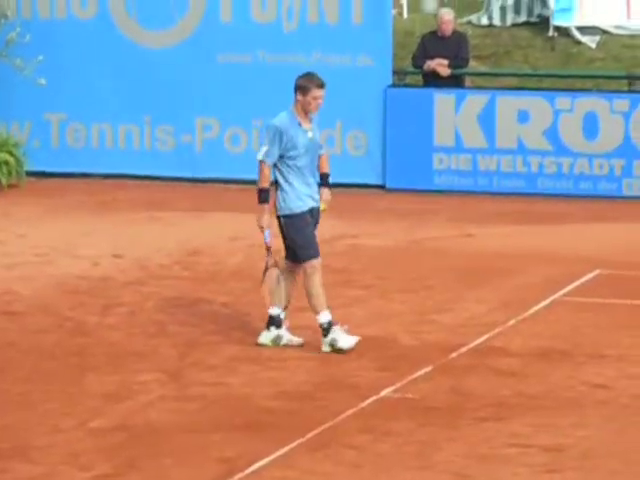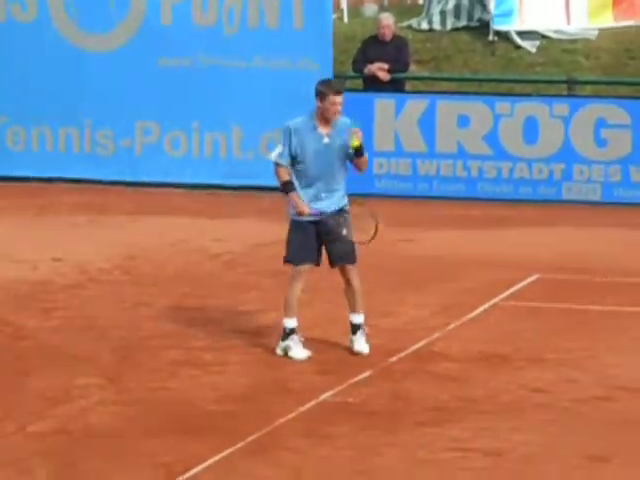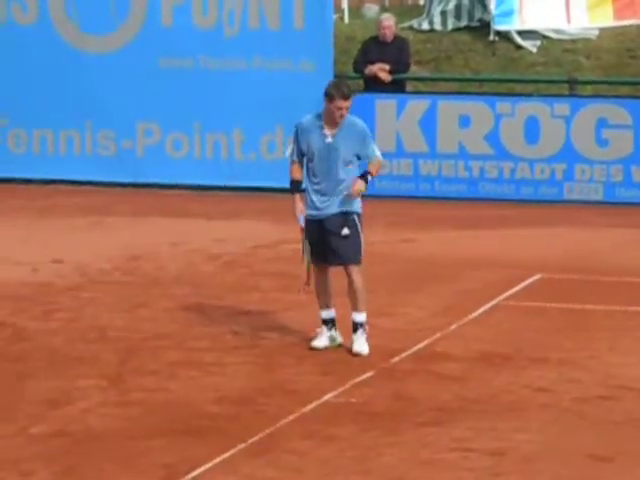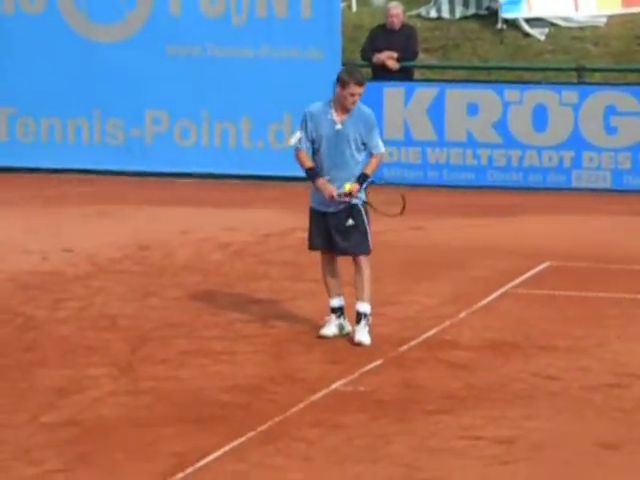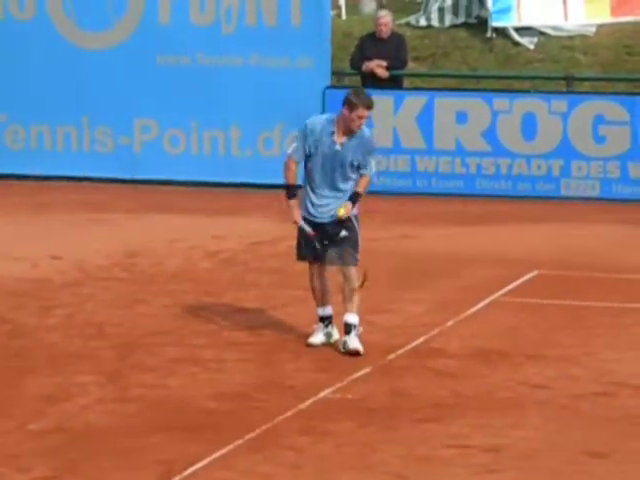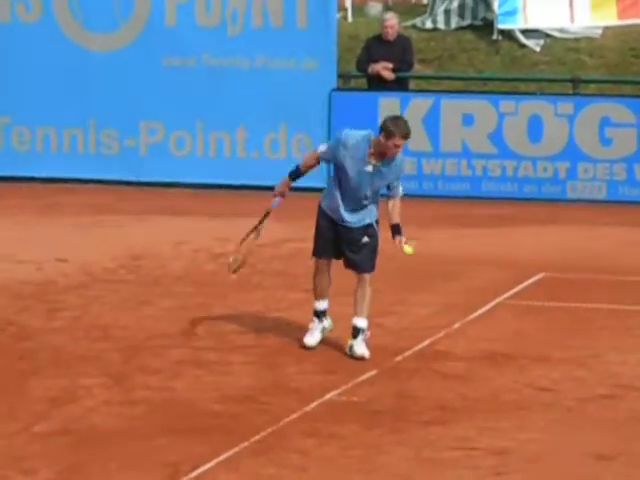
dt=0.7s
person 1, frame 1
left shoulder: (314, 123)
right shoulder: (280, 126)
right elbow: (265, 166)
left wrist: (325, 186)
right wrist: (263, 209)
left hip: (311, 204)
right hip: (293, 208)
left knee: (294, 265)
right knee: (313, 266)
left ankle: (274, 328)
right ankle: (329, 331)
person 1, frame 2
left shoulder: (345, 127)
right shoulder: (294, 129)
left elbow: (361, 167)
right elbow: (281, 166)
left wrist: (358, 149)
right wrist: (293, 197)
left hip: (336, 209)
right hip: (304, 212)
left knee: (349, 269)
right knee: (300, 271)
left ankle: (358, 331)
right ankle: (288, 337)
person 1, frame 3
left shoulder: (358, 129)
right shoulder: (304, 127)
left elbow: (376, 161)
right elbow: (296, 163)
left wrist: (363, 179)
right wrist: (297, 196)
left hip: (345, 210)
right hip: (315, 211)
left knee: (352, 268)
right knee: (319, 268)
left ankle: (360, 329)
right ankle: (329, 328)
person 1, frame 4
left shoulder: (366, 117)
right shoulder: (313, 114)
left elbow: (377, 154)
right elbow: (301, 151)
left wrist: (360, 181)
right wrist: (319, 180)
left hip: (352, 200)
right hip: (322, 200)
left knee: (360, 257)
right knee: (327, 256)
left ankle: (363, 320)
right ankle: (338, 316)
person 1, frame 5
left shoulder: (365, 139)
right shoulder: (314, 127)
left elbow: (366, 173)
right elbow: (293, 162)
left wrist: (353, 200)
right wrist: (292, 200)
left hip: (343, 212)
right hip: (311, 211)
left knee: (350, 268)
right knee: (315, 267)
left ankle: (351, 331)
right ankle: (326, 324)
person 1, frame 6
left shoulder: (396, 164)
right shoulder: (348, 141)
left elbow: (394, 198)
right elbow: (317, 157)
left wrist: (397, 232)
right wrist: (290, 179)
left hip: (363, 220)
right hip: (331, 213)
left knee: (364, 275)
right knee: (322, 263)
left ankle: (359, 336)
right ankle: (320, 319)
